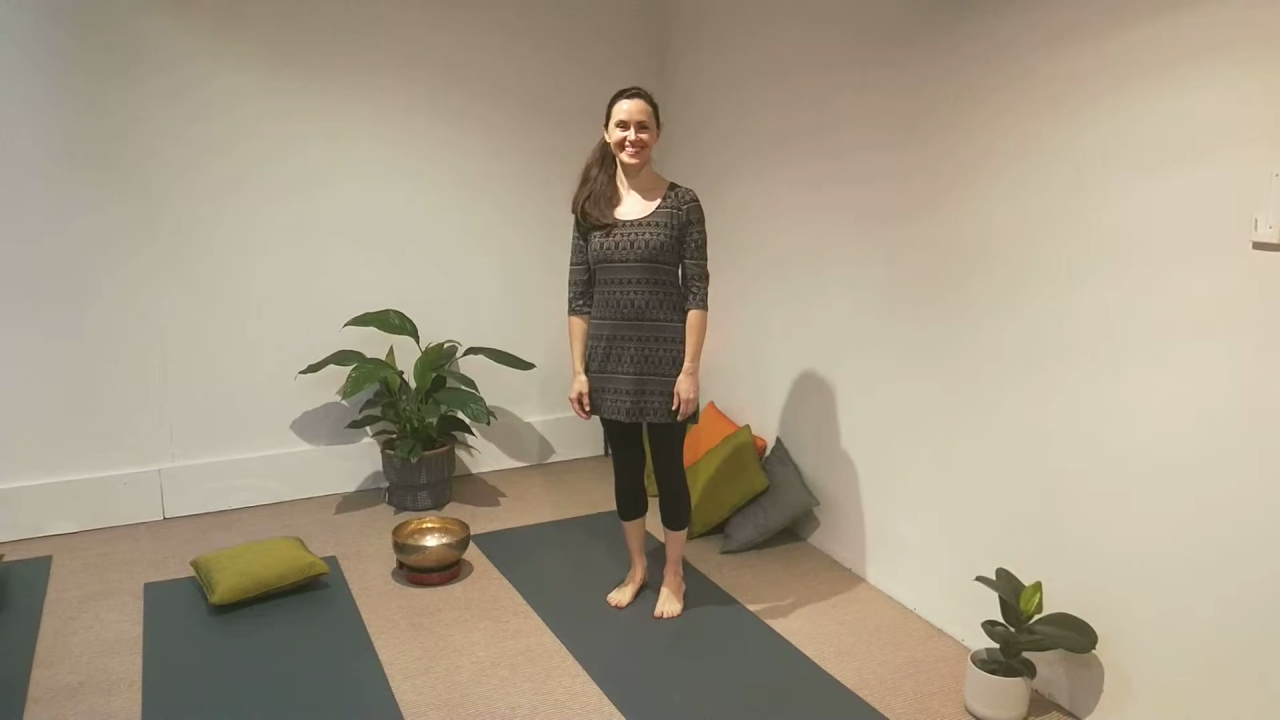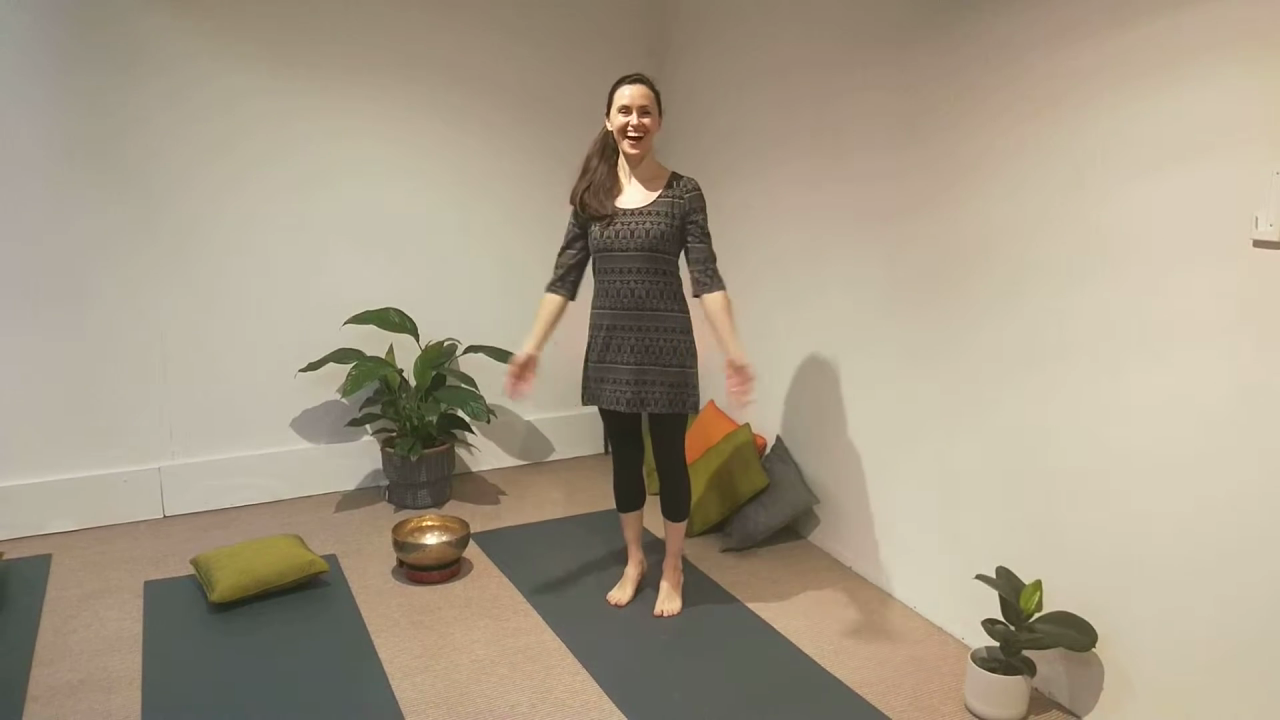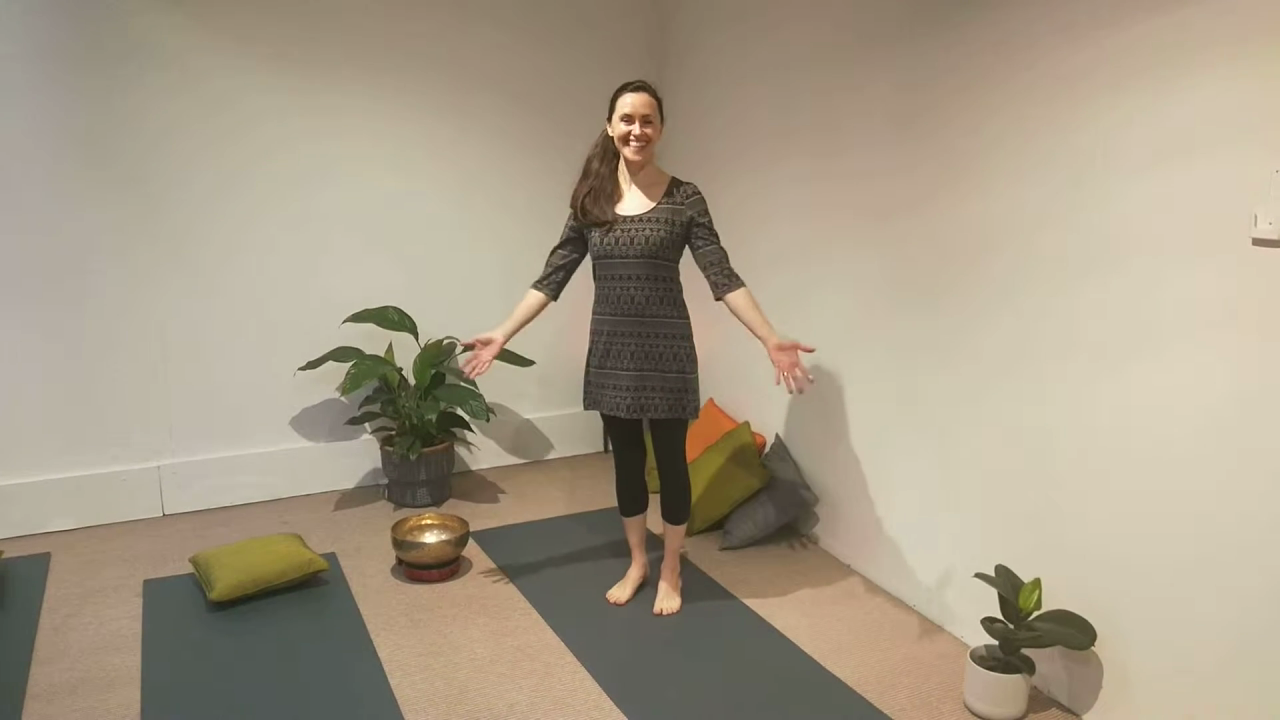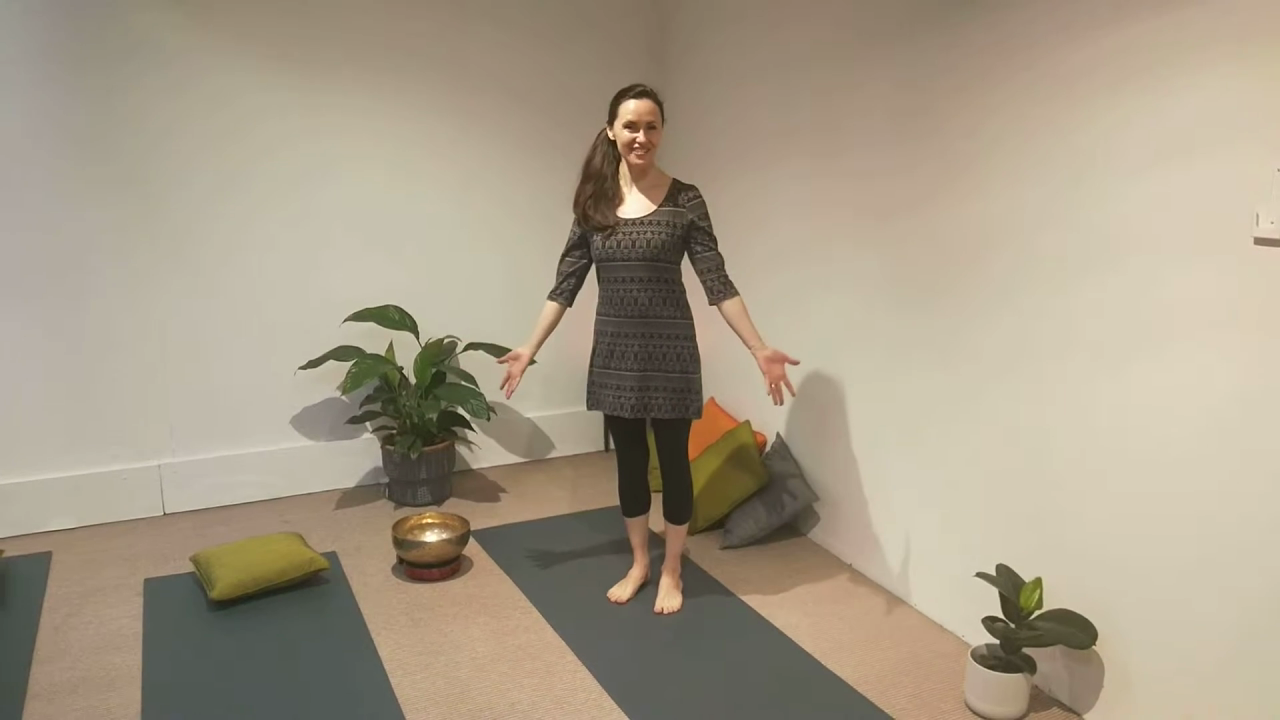
dt=0.3s
person 1, frame 1
left shoulder: (683, 203)
right shoulder: (591, 205)
left elbow: (696, 293)
right elbow: (579, 295)
left wrist: (690, 369)
right wrist: (578, 369)
left hip: (663, 356)
right hip: (610, 357)
left knee: (668, 467)
right knee: (626, 466)
left ankle: (673, 575)
right ankle: (636, 567)
person 1, frame 2
left shoulder: (683, 193)
right shoulder: (591, 194)
left elbow: (706, 277)
right elbow: (564, 278)
left wrist: (730, 348)
right wrist: (532, 345)
left hip: (665, 343)
right hip: (610, 344)
left knee: (669, 458)
right knee: (624, 456)
left ankle: (672, 572)
right ankle: (634, 561)
person 1, frame 3
left shoulder: (684, 198)
right shoulder: (591, 198)
left elbow: (722, 277)
right elbow: (552, 277)
left wrist: (771, 339)
right wrist: (502, 334)
left hip: (665, 349)
right hip: (610, 349)
left knee: (670, 460)
right knee: (627, 459)
left ankle: (671, 571)
right ankle: (637, 563)
person 1, frame 4
left shoulder: (685, 200)
right shoulder: (594, 201)
left elbow: (717, 282)
right elbow: (566, 283)
left wrist: (760, 350)
right wrist: (530, 349)
left hip: (669, 349)
right hip: (614, 350)
left knee: (672, 461)
right knee: (629, 460)
left ankle: (671, 571)
right ankle: (639, 562)
